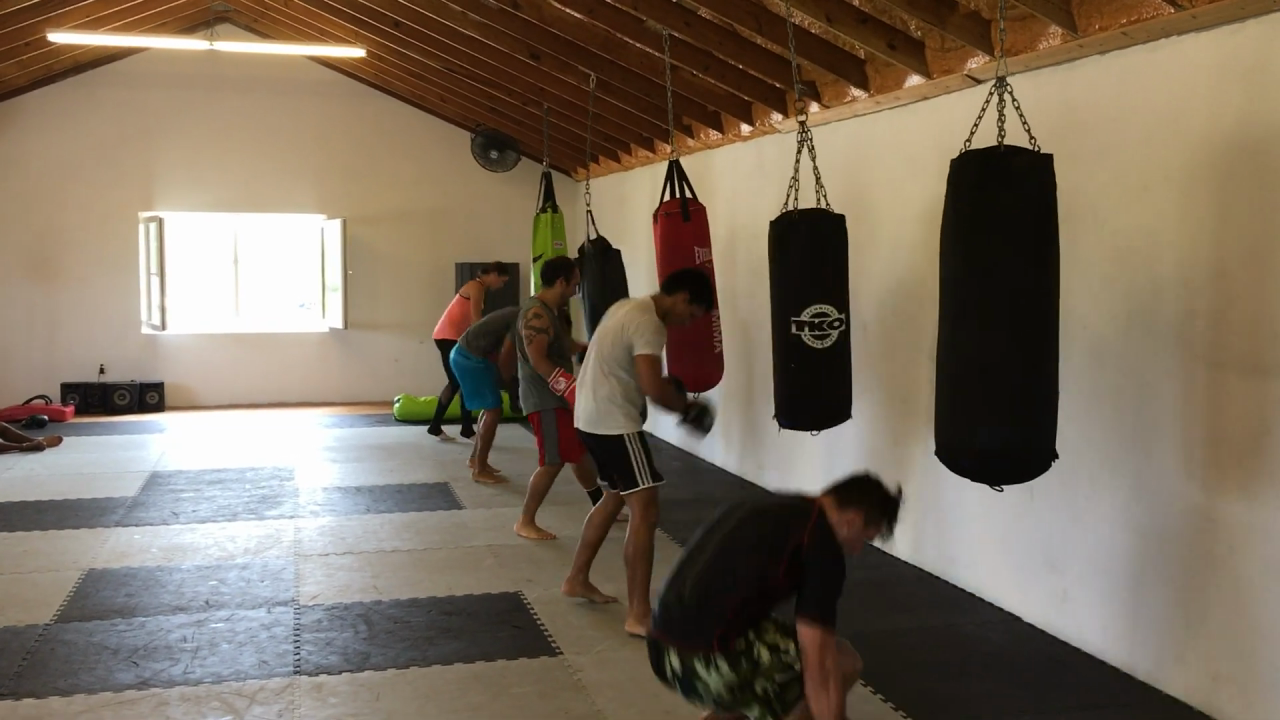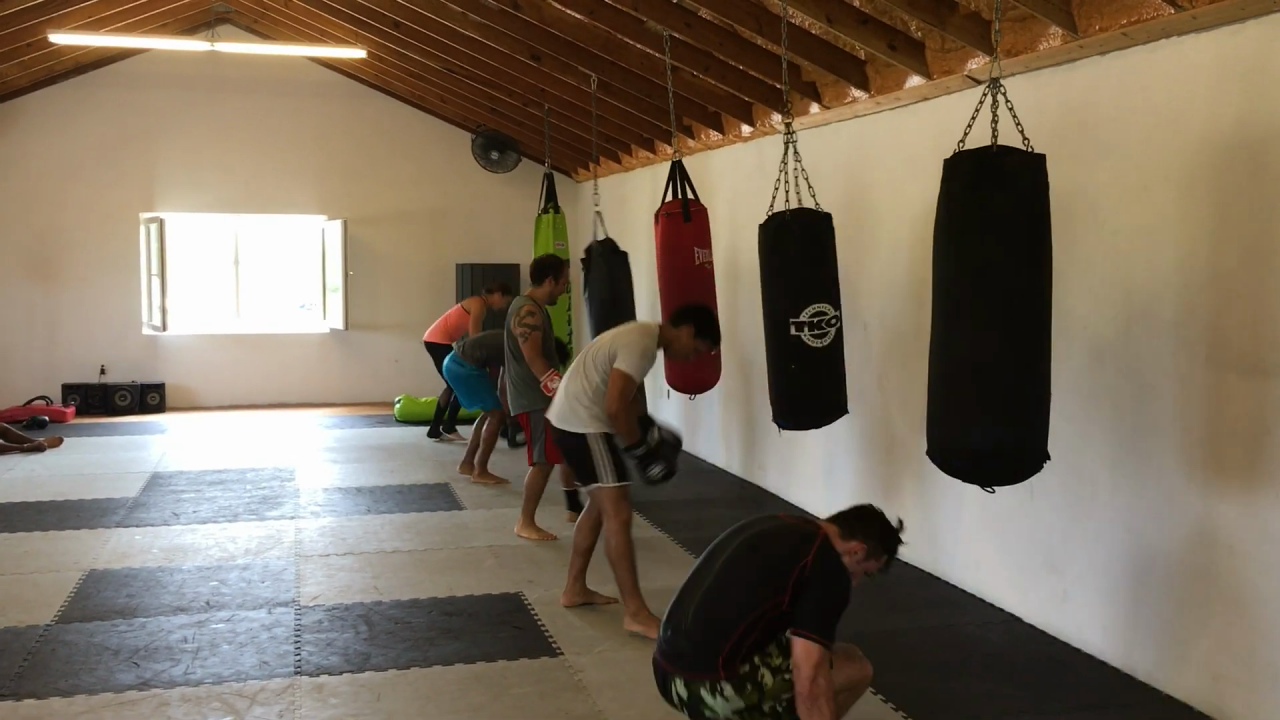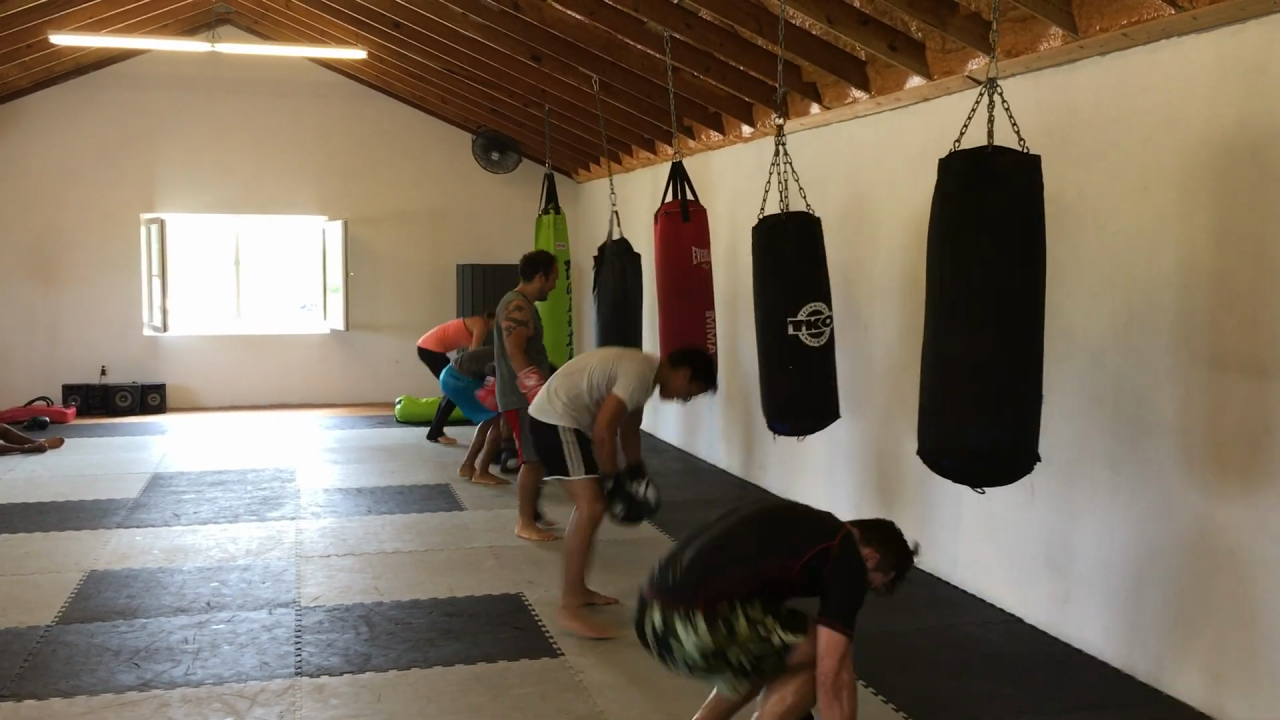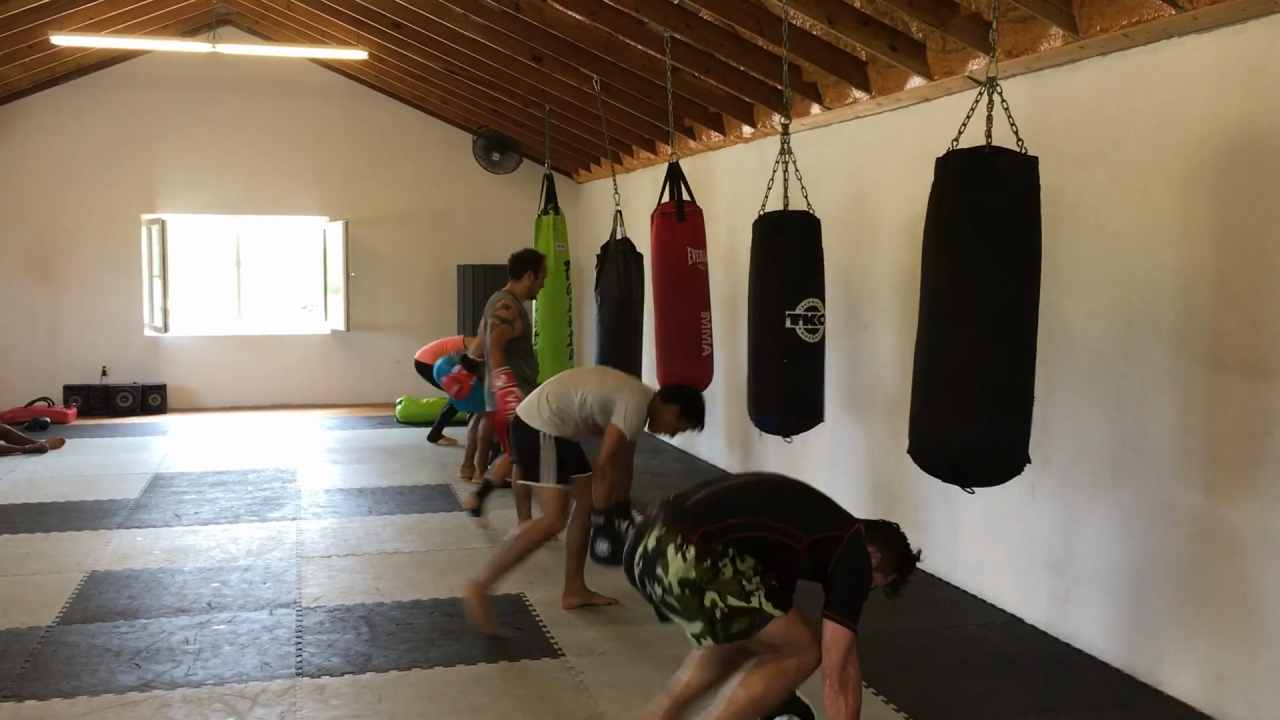
dt=0.1s
person 1, frame 1
left shoulder: (629, 308)
right shoulder: (649, 324)
right elbow: (654, 388)
right wrist: (687, 408)
left hip: (592, 418)
right hip: (614, 425)
left knee: (615, 498)
right knee: (645, 512)
left ankle: (577, 579)
right ankle: (638, 614)
person 1, frame 2
left shoulder: (644, 335)
right shoulder: (641, 343)
right elbow: (615, 406)
left wrist: (650, 433)
right wrist: (637, 445)
left hip: (573, 420)
right hip: (582, 424)
left knee: (601, 503)
right knee: (618, 513)
left ankle: (575, 589)
right ankle: (636, 613)
person 1, frame 3
left shoulder: (644, 368)
right shoulder: (640, 373)
left elbow: (629, 427)
right elbow: (604, 427)
left wrist: (635, 470)
right wrist: (612, 476)
left hip: (555, 418)
right hip: (555, 419)
left knee: (588, 508)
right knee: (591, 509)
left ankle: (578, 592)
right ankle: (571, 605)
person 1, frame 4
left shoulder: (638, 399)
right shoulder: (635, 404)
right elbow: (603, 464)
right wrist: (602, 518)
left hip: (551, 424)
right hip: (538, 425)
left knee: (587, 499)
right knee: (553, 520)
left ankle: (574, 588)
right ankle: (480, 588)
person 2, frame 1
left shoulder: (552, 309)
right shoulder: (536, 313)
right elbow: (538, 360)
right wrist: (570, 388)
left hip: (560, 397)
right hip: (544, 399)
left knee: (580, 453)
right knee: (553, 462)
right ankle: (526, 521)
person 2, frame 2
left shoulder: (532, 307)
right shoulder: (528, 311)
right elbow: (534, 359)
left hip: (542, 397)
right hip: (533, 400)
right knee: (543, 461)
left ankle: (576, 507)
right ankle: (526, 522)
person 2, frame 3
left shoulder: (521, 303)
right shoulder: (518, 306)
right elbow: (515, 355)
left wrist: (496, 383)
right wrist: (540, 391)
left hip: (532, 395)
right hip: (522, 398)
right knee: (534, 460)
left ankle: (532, 511)
right ankle: (525, 523)
person 2, frame 4
left shoulder: (506, 302)
right shoulder: (506, 306)
left elbow: (481, 342)
right elbow: (494, 353)
right wrist: (509, 392)
left hip: (510, 393)
right hip: (511, 395)
left ankle: (480, 495)
right ankle: (525, 522)
person 3, frame 1
left shoulder: (773, 509)
right shoulder: (821, 541)
right elbow: (817, 664)
left hip: (665, 650)
right hip: (708, 656)
right knee: (844, 665)
person 3, frame 2
left shoulder: (779, 530)
right shoulder: (825, 567)
right elbow: (810, 685)
left hip: (671, 676)
right hip: (715, 689)
right knee: (855, 670)
person 3, frame 3
left shoulder: (794, 521)
right shoulder: (847, 561)
right elbow: (831, 674)
left hip: (654, 614)
right hip: (693, 625)
left knee: (778, 645)
right knee: (837, 665)
person 3, frame 4
right shoulder: (850, 553)
left elbow: (782, 611)
right elbow: (840, 662)
left wrist: (781, 693)
right hip: (682, 558)
left knee: (749, 632)
right knee: (802, 651)
